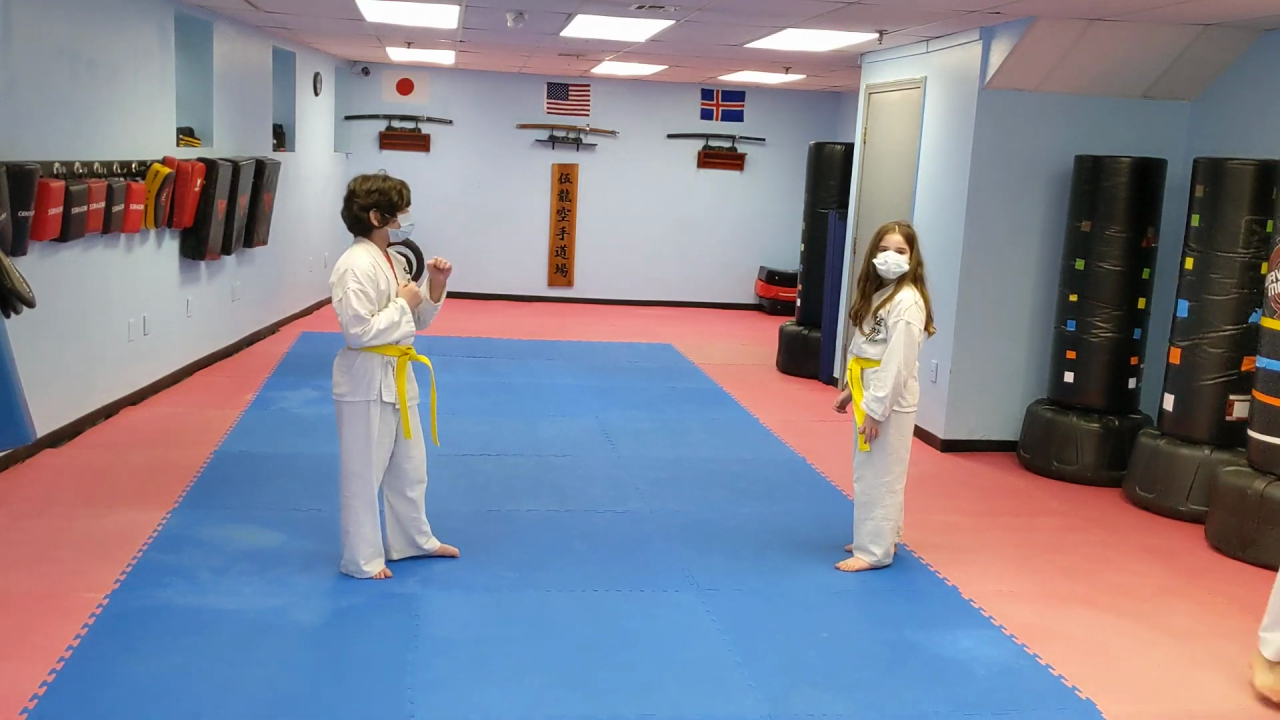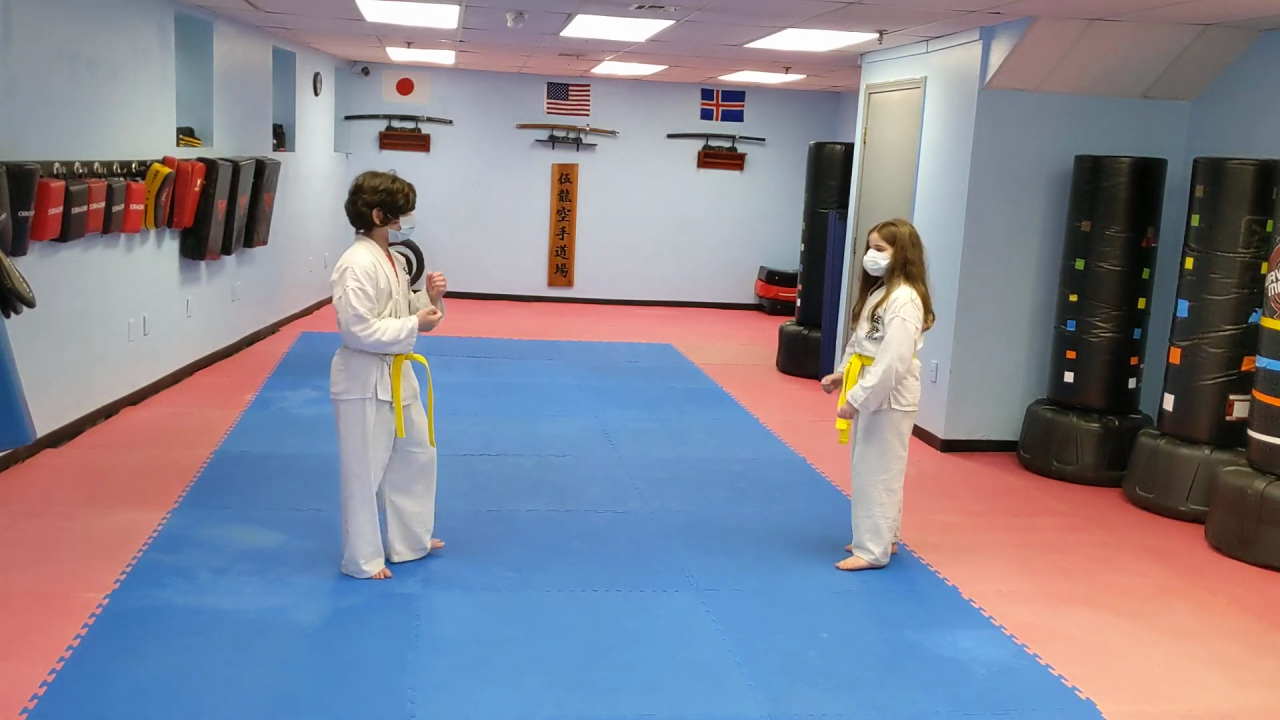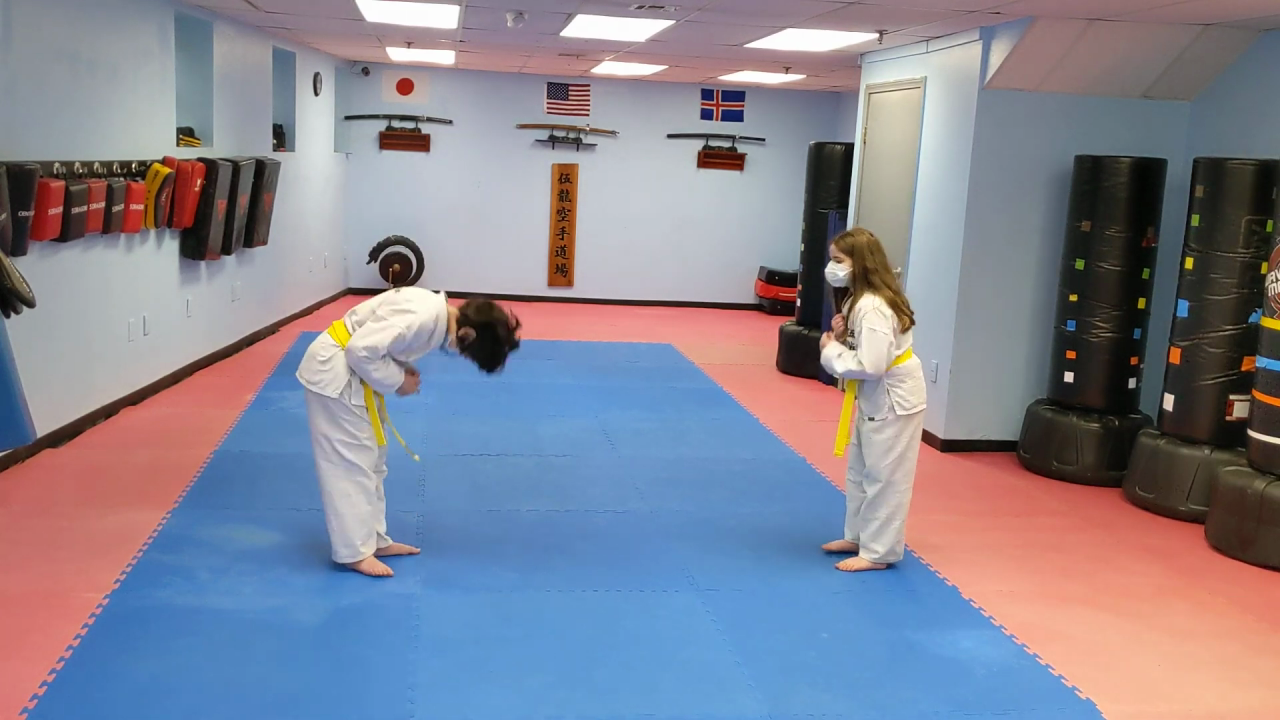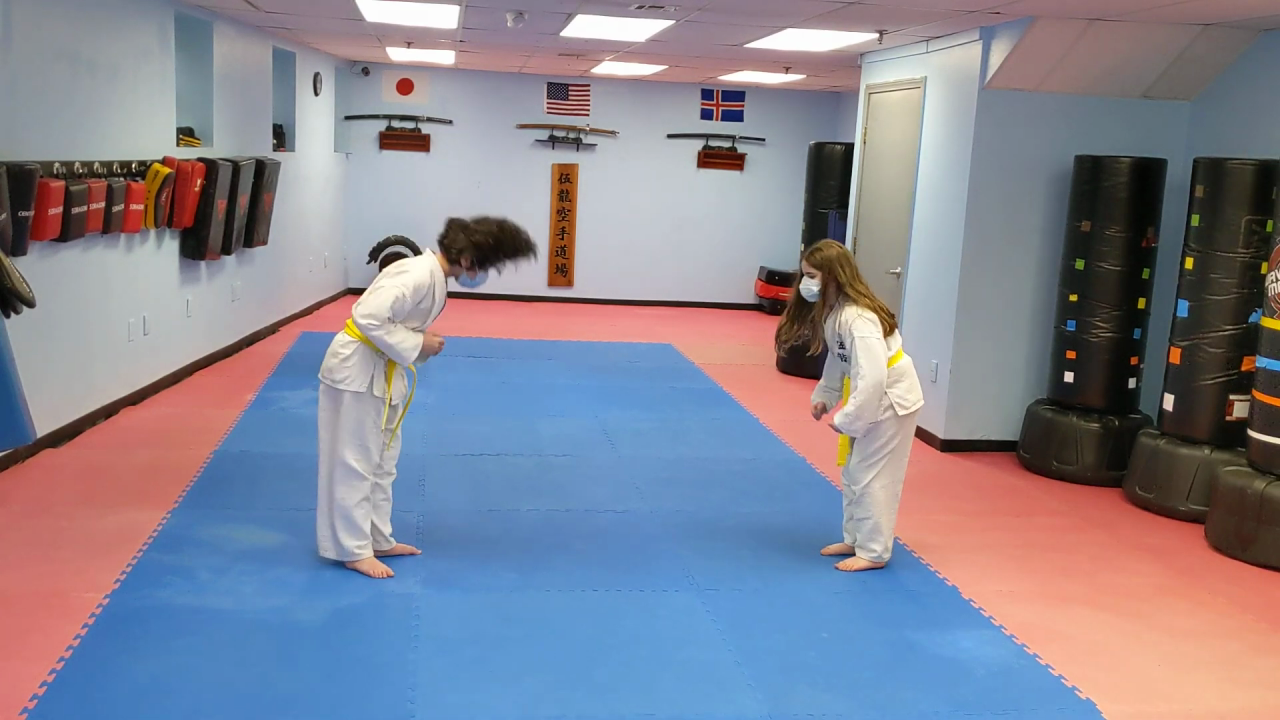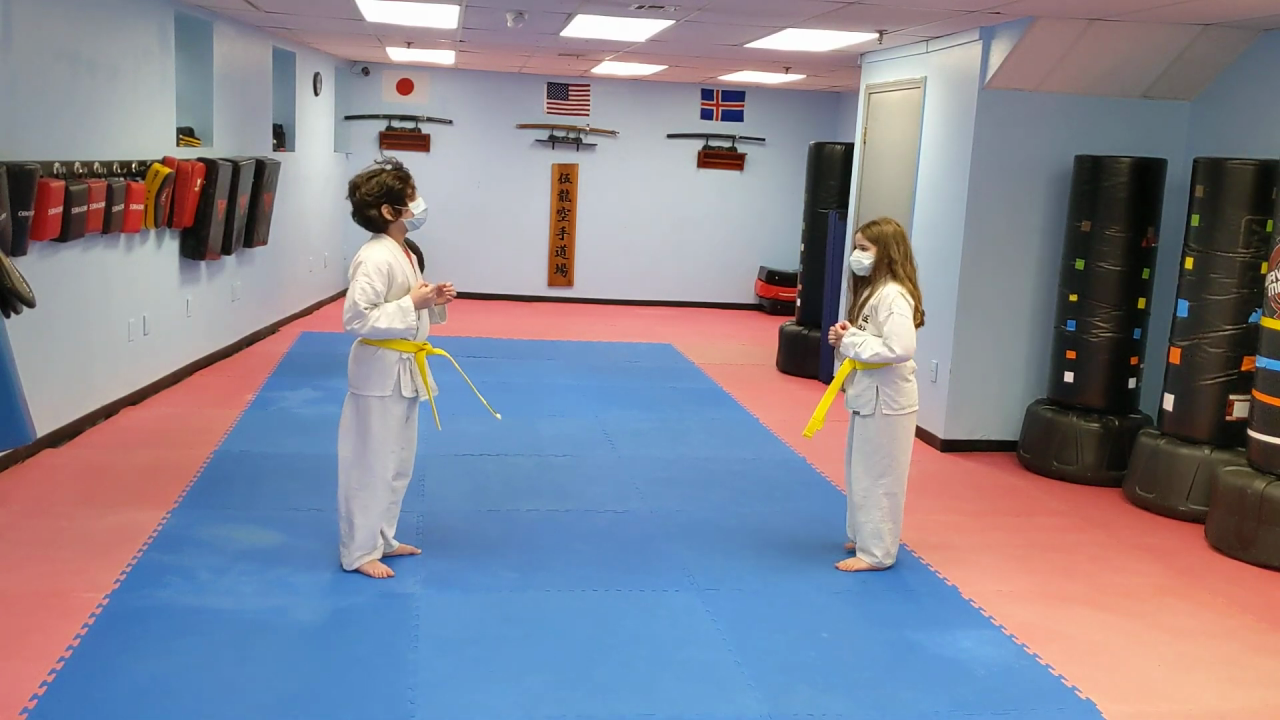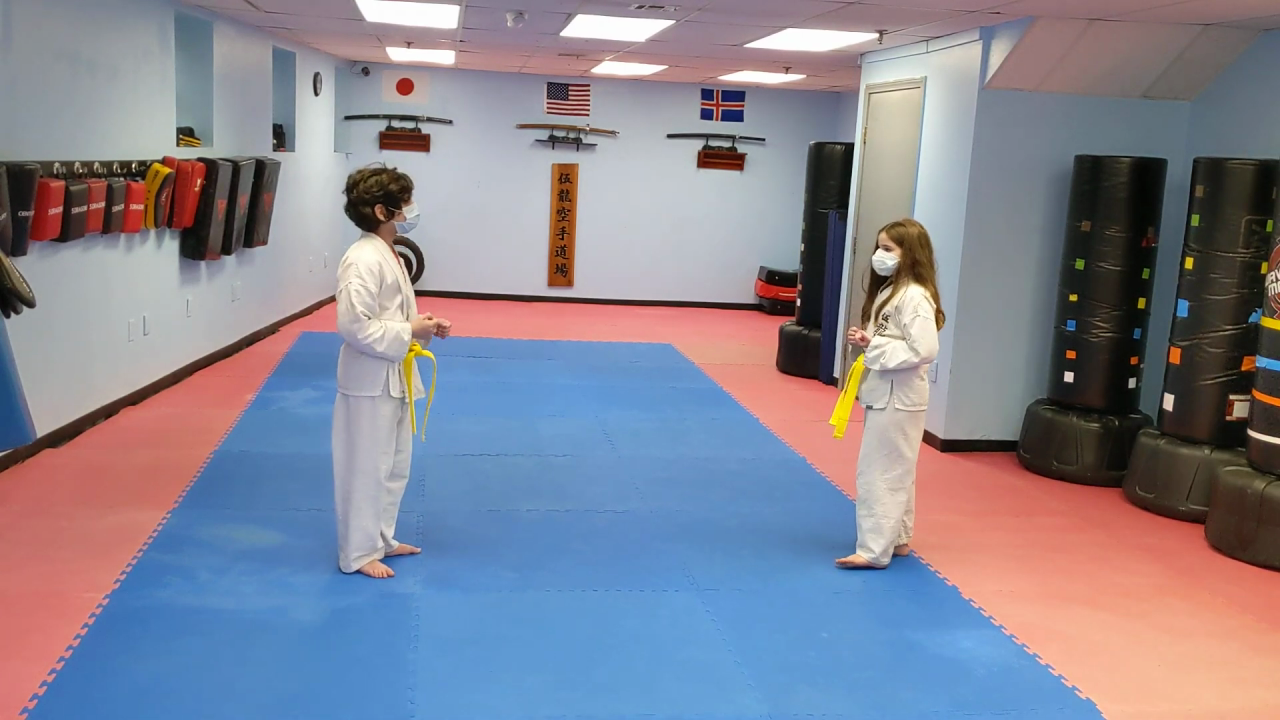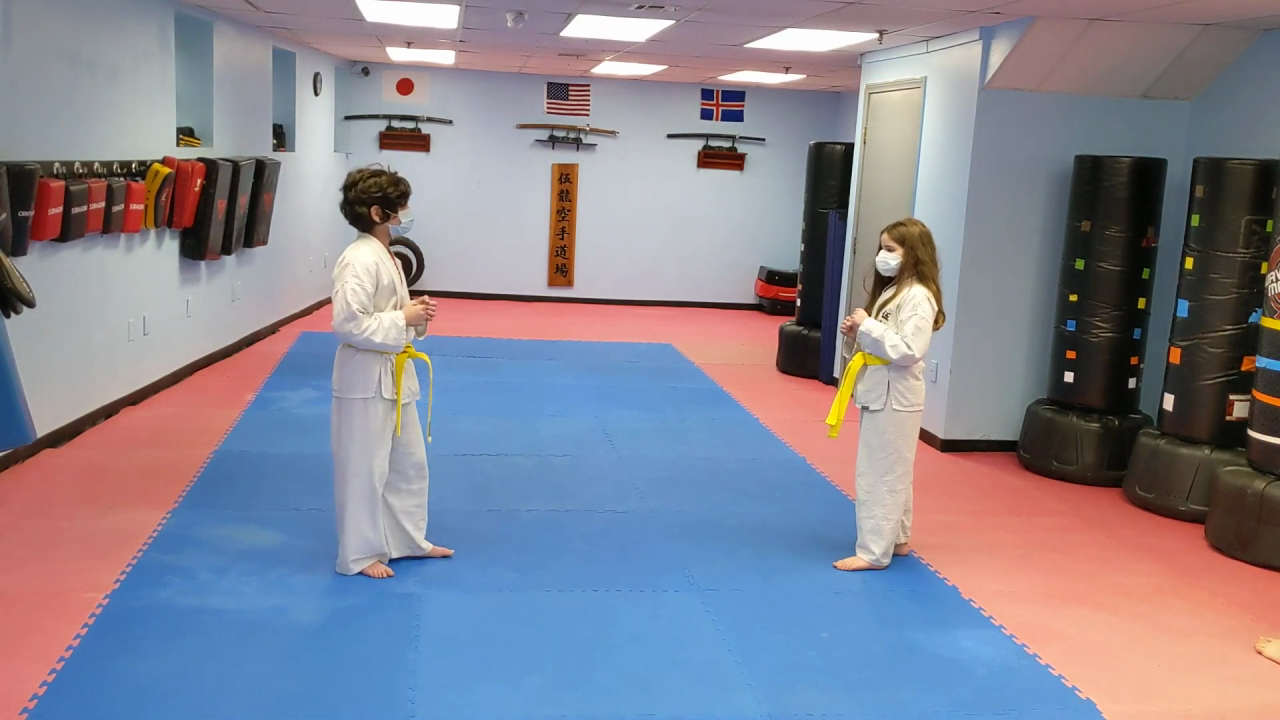
dt=0.5s
person 1, frame 1
left shoulder: (394, 261)
right shoulder: (356, 266)
left elbow: (417, 319)
right elbow: (358, 332)
left wrist: (433, 291)
right wrist: (403, 306)
left hip: (396, 376)
right hip: (366, 380)
left knee: (409, 465)
right knee: (364, 472)
left ankle: (413, 539)
right ankle: (362, 558)
person 1, frame 2
left shoulder: (391, 259)
right shoulder: (358, 264)
right elbow: (359, 331)
left wrist: (427, 300)
right wrist: (415, 325)
left hip: (395, 375)
right hip: (365, 380)
left knee: (417, 457)
right knee: (364, 471)
left ankle: (410, 540)
right ankle: (362, 559)
person 1, frame 3
left shoulder: (432, 310)
right shoulder: (427, 318)
right elbow: (362, 349)
left wrist: (403, 371)
right wrist: (398, 380)
left hip: (352, 373)
right hip: (333, 369)
left knee: (372, 458)
right knee: (353, 458)
left ankle: (374, 539)
right ankle: (356, 551)
person 1, frame 4
left shoulder: (434, 275)
right shoulder: (419, 275)
right elbow: (369, 318)
left wrist: (424, 342)
right wrist: (417, 344)
left hip: (383, 368)
right hip: (357, 368)
left knee: (382, 462)
right knee: (355, 462)
left ankle: (378, 538)
right ankle: (353, 549)
person 1, frame 5
left shoulder: (402, 253)
right shoulder: (375, 259)
right elbow: (357, 319)
left wrist: (432, 302)
right wrist: (411, 305)
left hip: (402, 372)
right hip: (379, 374)
left knee: (397, 464)
right knee: (371, 464)
left ankle: (381, 539)
right ankle: (360, 552)
person 1, frame 6
left shoulder: (389, 255)
right shoulder: (363, 260)
right elbow: (354, 327)
left wrist: (424, 327)
right wrist: (409, 332)
left hip: (394, 374)
right hip: (370, 377)
left knee: (394, 463)
right knee: (366, 465)
left ankle: (379, 539)
right ankle: (359, 552)
person 1, frame 7
left shoulder: (384, 256)
right shoulder: (360, 260)
right elbow: (348, 324)
left wrist: (415, 311)
right wrist: (403, 321)
left hip: (393, 374)
right hip: (366, 377)
left knee: (409, 461)
right knee: (365, 467)
left ankle: (409, 539)
right ankle: (360, 553)
person 2, frame 1
left shoulder: (907, 302)
right shoulder: (874, 293)
left elbow: (898, 364)
left wrist: (876, 410)
right wrist: (851, 390)
left hip: (890, 401)
right hip: (870, 395)
left knee: (880, 476)
right knee: (869, 473)
left ankle: (874, 550)
right ankle: (882, 538)
person 2, frame 2
left shoulder: (905, 301)
right shoulder: (878, 291)
left elbow: (892, 362)
left wrist: (855, 397)
right wrist: (842, 375)
left hip: (889, 397)
right hip: (871, 393)
left knee: (878, 473)
right knee: (868, 471)
left ankle: (873, 550)
right ankle: (881, 537)
person 2, frame 3
left shoulder: (873, 308)
right shoulder: (858, 299)
left elbow: (870, 365)
right elbow: (855, 348)
left wrist: (830, 351)
right wrist: (836, 339)
left hip: (894, 398)
right hip: (874, 396)
left knee: (885, 476)
right knee: (859, 470)
left ankle: (878, 551)
right ankle: (857, 536)
person 2, frame 4
left shoulder: (858, 318)
right shoulder: (831, 309)
left elbow: (872, 378)
right elbow: (838, 361)
left wrist: (845, 420)
right wrist: (825, 398)
left hip: (891, 399)
right hip: (869, 399)
left knee: (872, 477)
right knee: (855, 474)
left ankle: (873, 551)
right ankle: (855, 539)
person 2, frame 5
left shoulder: (894, 296)
right shoulder: (874, 290)
left elbow: (900, 349)
left wrist: (852, 341)
right wrist: (845, 336)
left hip: (886, 396)
right hip: (869, 393)
left knee: (877, 476)
right knee: (860, 471)
left ankle: (875, 552)
right ankle: (864, 536)
person 2, frame 6
left shoulder: (915, 298)
right shoulder: (887, 290)
left elbow: (924, 351)
left wrist: (875, 347)
right wrist: (864, 340)
left hip: (899, 396)
right hip: (882, 392)
left knee: (879, 473)
right knee: (894, 471)
left ankle: (874, 550)
right ankle: (896, 539)
person 2, frame 7
left shoulder: (918, 297)
right shoulder: (891, 290)
left elbow: (910, 350)
left wrist: (868, 327)
right wrist: (857, 331)
left hip: (895, 394)
right hip: (878, 389)
left knee: (881, 474)
right knee: (890, 472)
left ankle: (874, 551)
right ankle: (896, 538)
